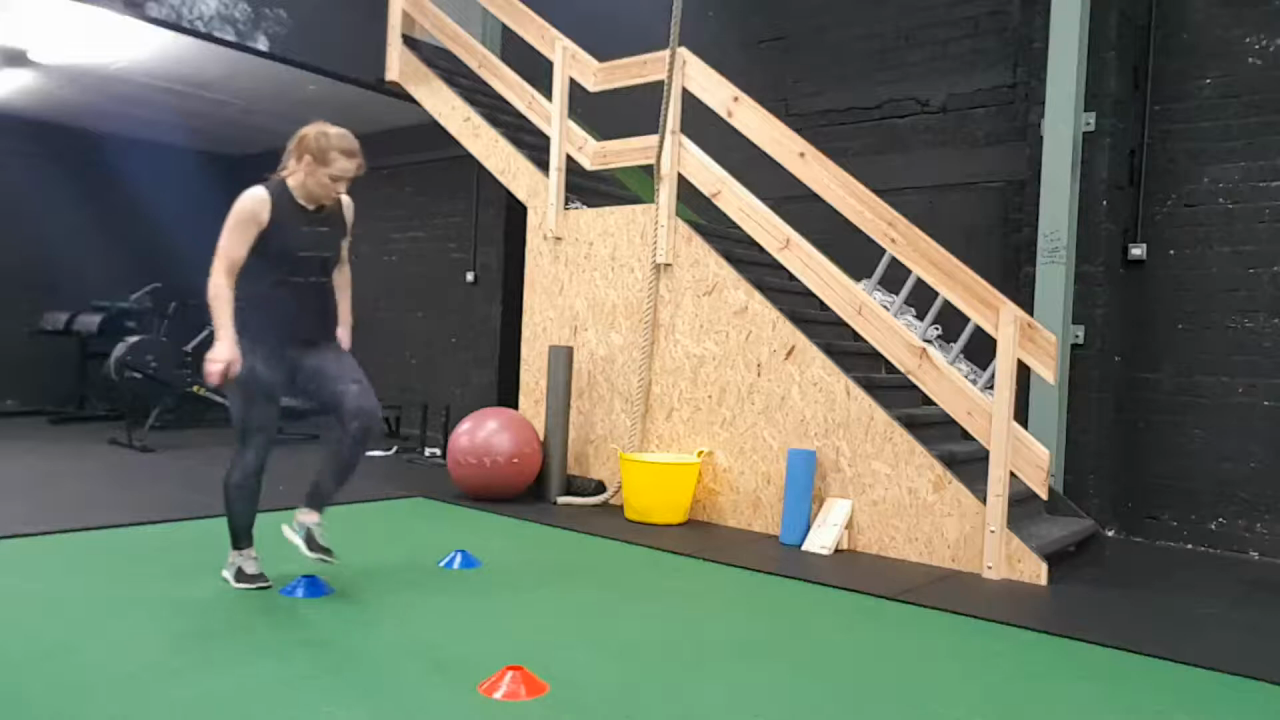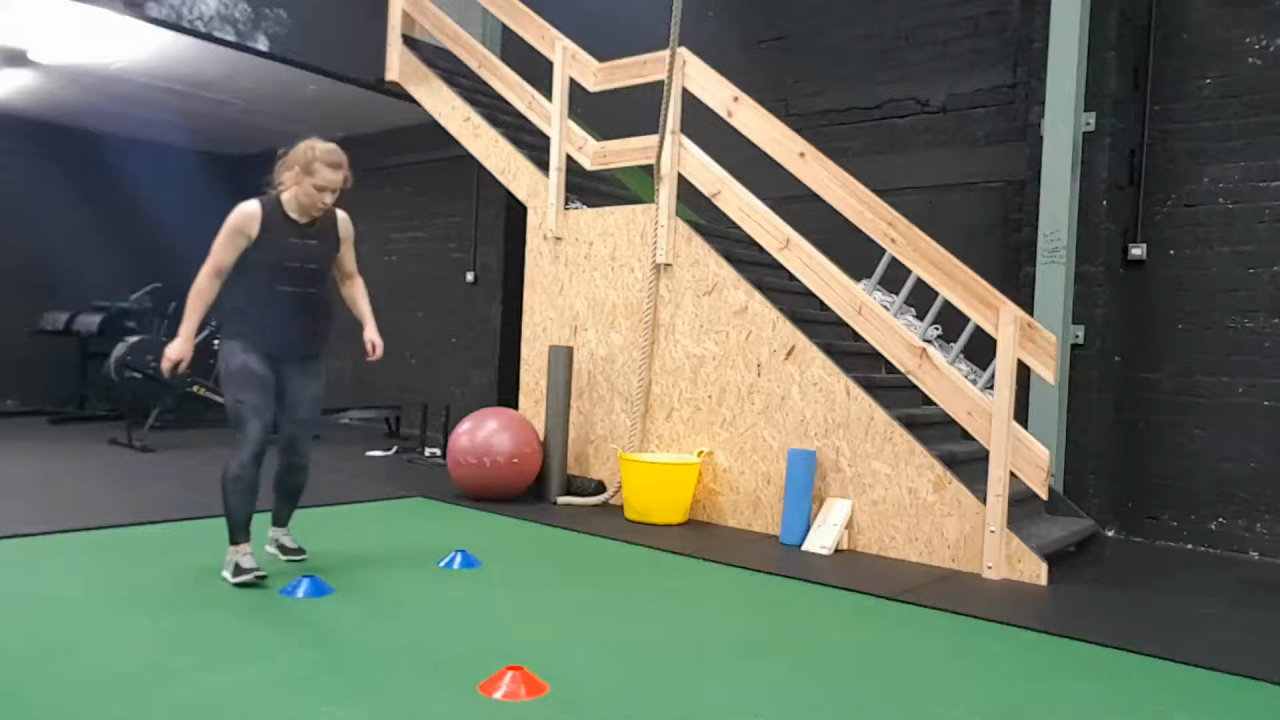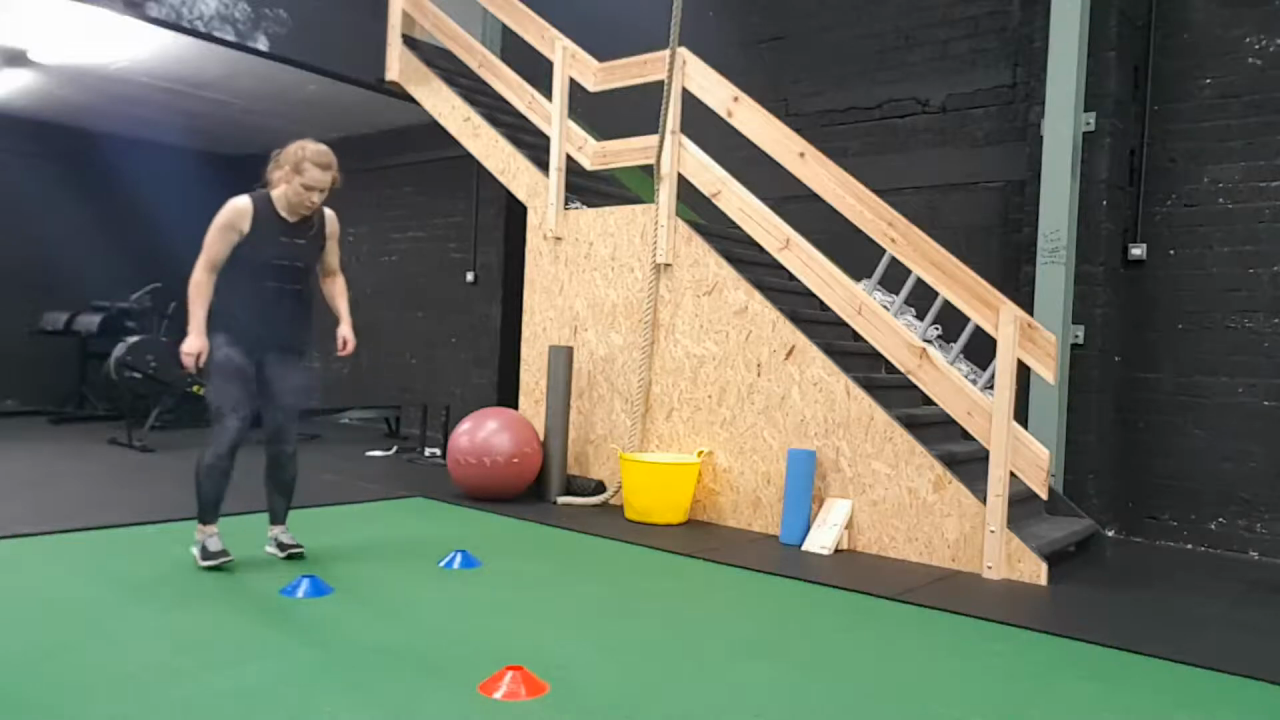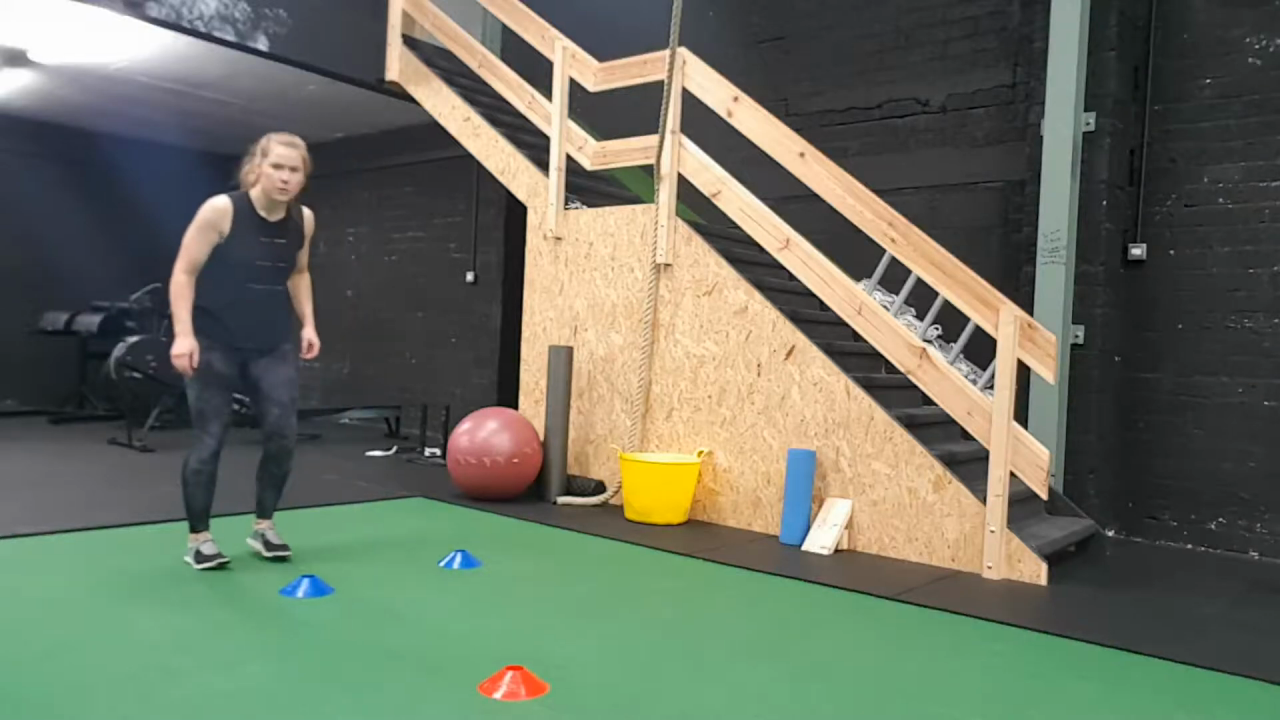
dt=0.3s
person 1, frame 1
left shoulder: (341, 211)
right shoulder: (259, 202)
right elbow: (223, 274)
left wrist: (343, 324)
right wrist: (226, 339)
left hip: (317, 345)
right hip: (258, 347)
left knee: (365, 413)
right knee: (253, 449)
left ankle: (309, 519)
right ankle: (240, 556)
person 1, frame 2
left shoulder: (339, 224)
right shoulder: (251, 215)
left elbow: (349, 277)
right elbow: (212, 276)
left wrist: (368, 324)
right wrist: (185, 336)
left hip: (304, 354)
right hip: (247, 346)
left knee: (296, 449)
right knee: (251, 442)
left ankle: (279, 530)
right ankle: (238, 550)
person 1, frame 3
left shoulder: (326, 223)
right shoulder: (242, 211)
left elbow: (330, 275)
right elbow: (205, 271)
left wrist: (344, 320)
right wrist: (196, 332)
left hip: (288, 349)
right hip: (231, 341)
left knee: (284, 439)
right knee: (229, 432)
left ankle: (278, 530)
right ankle: (205, 532)
person 1, frame 4
left shoulder: (303, 220)
right shoulder: (220, 211)
right elbow: (184, 273)
left wrist: (307, 323)
right wrist: (184, 334)
left hip: (273, 347)
right hip: (214, 345)
left knee: (282, 434)
right knee: (210, 439)
left ankle: (263, 526)
right ankle: (198, 537)
